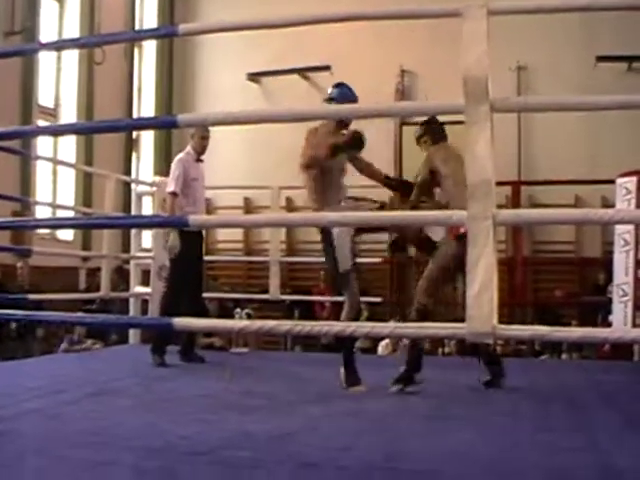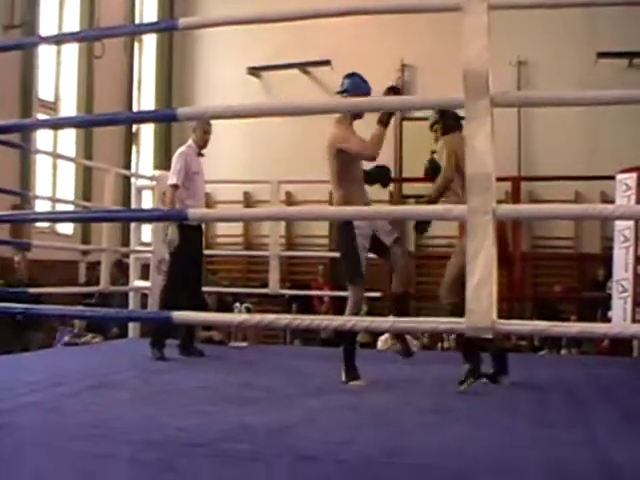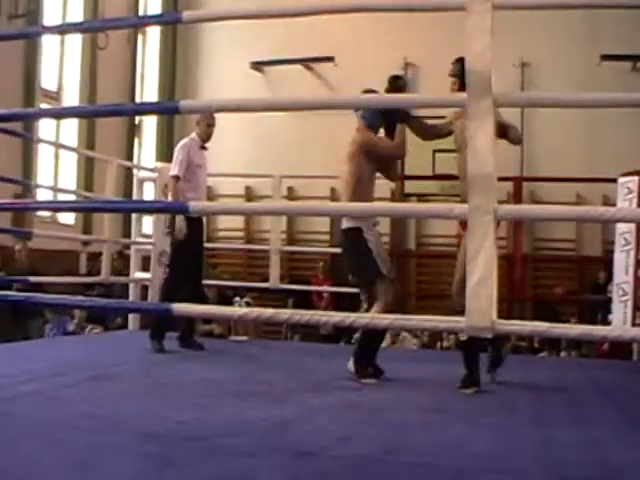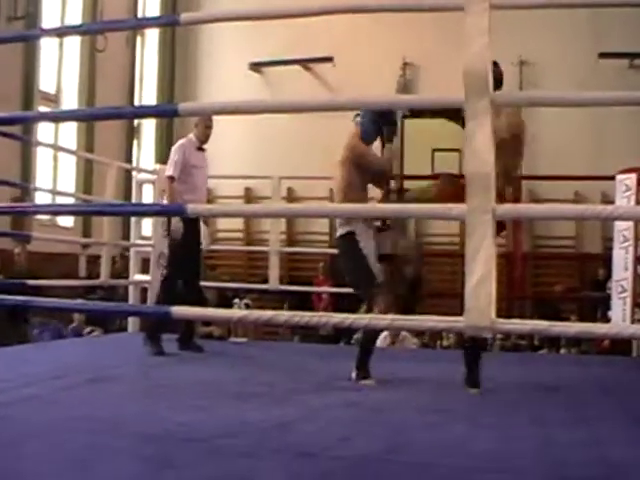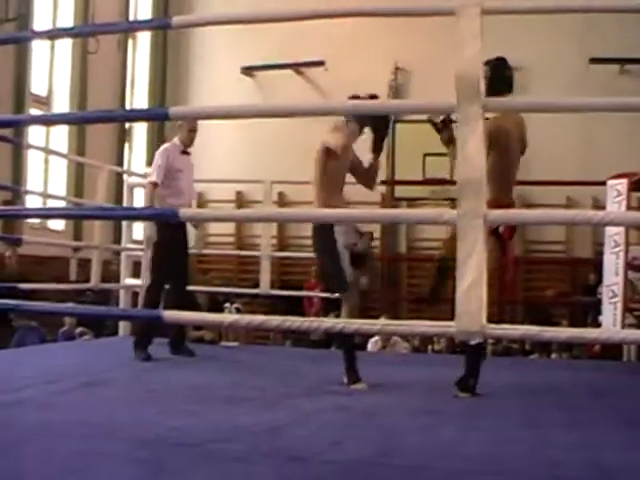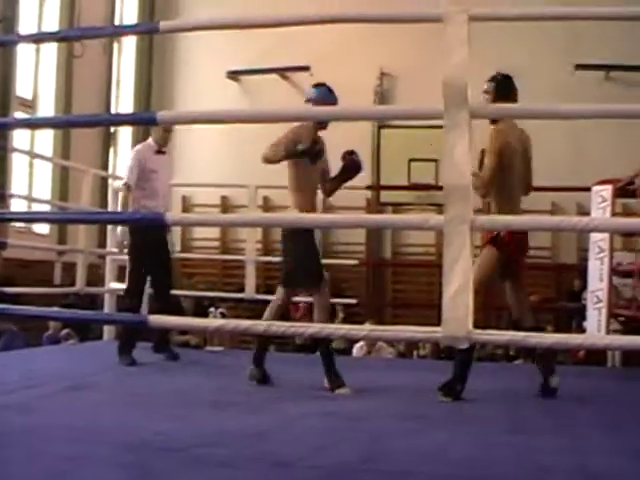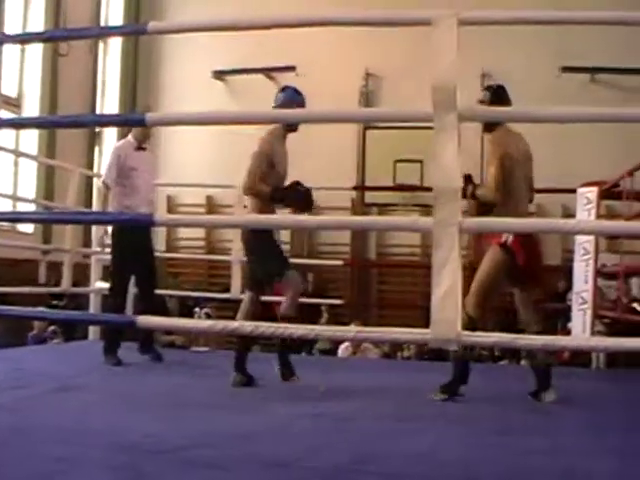
dt=0.2s
person 1, frame 1
left shoulder: (433, 153)
right shoulder: (455, 156)
left elbow: (417, 197)
left hip: (464, 228)
left knee: (424, 291)
left ankle: (411, 366)
right ankle: (495, 369)
person 1, frame 2
left shoulder: (452, 145)
right shoulder: (466, 145)
left elbow: (443, 184)
left wrist: (424, 202)
left knee: (449, 290)
left ankle: (473, 362)
right ankle: (500, 366)
person 1, frame 3
right shoulder: (460, 116)
left elbow: (514, 136)
right hip: (472, 202)
left knee: (461, 291)
right knee: (467, 287)
left ankle: (472, 373)
right ankle: (497, 350)
person 1, frame 4
left shoulder: (510, 115)
right shoulder: (496, 114)
left elbow: (496, 142)
left wrist: (464, 119)
left hip: (496, 201)
left ankle: (472, 370)
person 1, frame 5
left shoulder: (495, 121)
right shoulder: (517, 121)
left wrist: (447, 135)
left hip: (495, 211)
right hip: (501, 207)
right knee: (447, 256)
left ankle: (470, 378)
person 1, frame 6
left shoulder: (498, 134)
right shoulder: (522, 136)
left elbow: (483, 186)
left wrist: (468, 169)
left hip: (502, 232)
right hip: (517, 228)
right knee: (519, 306)
left ankle: (457, 381)
right ankle: (549, 376)
person 1, frame 7
left shoulder: (497, 141)
right shoulder: (521, 142)
left elbow: (495, 194)
left wrist: (472, 189)
right wrist: (485, 201)
left hip: (509, 233)
right hip: (524, 232)
left knee: (474, 303)
right knee: (528, 312)
left ankle: (458, 379)
right ankle: (544, 385)
person 2, frame 1
left shoulder: (339, 140)
right shoulder: (315, 135)
left elbow: (364, 166)
right elbow: (306, 164)
left wrist: (393, 182)
right wrist: (335, 146)
left hip: (345, 212)
right knee: (352, 297)
right ankle: (349, 370)
person 2, frame 2
left shoulder: (348, 130)
right shoulder: (340, 132)
right elbow: (370, 152)
right wrist: (383, 120)
right hip: (351, 221)
left knee: (401, 259)
right knee: (358, 294)
left ankle: (399, 329)
right ankle: (348, 366)
person 2, frame 3
left shoulder: (368, 142)
right shoulder: (363, 138)
left elbow: (392, 171)
right elbow: (399, 152)
right wrist: (400, 123)
left hip: (366, 227)
right hip: (356, 230)
left knee: (376, 296)
right knee: (386, 295)
left ankle: (369, 360)
right ankle: (359, 361)
person 2, frame 4
left shoulder: (362, 151)
right shoulder: (355, 148)
left elbow: (384, 183)
right elbow: (388, 170)
left wrist: (385, 140)
right wrist: (388, 139)
left hip: (363, 229)
right hip: (352, 234)
right knee: (381, 301)
right ankle: (361, 367)
person 2, frame 5
left shoulder: (347, 145)
right shoulder: (333, 135)
left elbow: (369, 181)
right elbow: (342, 147)
left wrist: (377, 146)
right wrist: (357, 123)
left hip: (341, 222)
right hip: (328, 226)
right knee: (350, 296)
right ankle: (351, 371)
person 2, frame 6
left shoulder: (319, 143)
right shoulder: (298, 134)
left elbow: (327, 188)
right elbow: (268, 155)
left wrist: (345, 172)
right wrist: (298, 153)
left hip: (304, 227)
right hip: (299, 227)
left knee: (285, 293)
right knee: (322, 296)
left ankle: (257, 364)
right ankle: (331, 375)
person 2, frame 7
left shoulder: (280, 144)
right shoulder: (269, 142)
right elbow: (248, 185)
left wrist: (291, 195)
right wrist: (281, 198)
left hip: (261, 227)
right hip: (258, 227)
left knee: (253, 297)
right knee: (294, 285)
left ankle: (240, 369)
right ankle: (284, 362)
person 3, frame 1
left shoulder: (199, 166)
right shoulder: (181, 161)
right elbow: (171, 197)
right wrist: (172, 233)
left hip: (196, 232)
right hip: (183, 232)
left knee: (194, 291)
right knee: (175, 289)
left ankle: (188, 348)
right ankle: (158, 348)
person 3, frame 2
left shoulder: (198, 159)
right shoulder: (183, 155)
right elbow: (172, 189)
right wrist: (171, 225)
left hip: (195, 226)
right hip: (182, 226)
left knee: (193, 285)
right knee: (174, 283)
left ankle: (187, 341)
right ankle: (157, 342)
person 3, frame 3
left shoulder: (202, 152)
right shoulder: (185, 147)
right elbow: (174, 180)
right wrist: (178, 216)
left hip: (195, 219)
right hip: (183, 218)
left knee: (194, 277)
right knee: (175, 274)
left ankle: (187, 335)
right ankle: (157, 334)
person 3, frame 4
left shoulder: (203, 156)
right shoulder: (182, 147)
right elbow: (170, 181)
right wrist: (175, 216)
left hip: (193, 220)
right hip: (180, 218)
left knee: (192, 279)
right knee: (173, 275)
left ankle: (186, 337)
right ankle: (153, 335)
person 3, frame 5
left shoulder: (188, 159)
right shoulder: (166, 152)
right elbow: (153, 187)
left wrist: (197, 227)
right wrist: (153, 224)
left hip: (179, 225)
right hip: (165, 223)
left knee: (180, 283)
right knee: (158, 282)
left ankle: (177, 341)
right ankle: (141, 343)
person 3, frame 6
left shoulder: (166, 160)
right shoulder: (140, 153)
right elbow: (127, 189)
left wrist: (170, 229)
right wrist: (124, 225)
left hip: (159, 226)
right hip: (141, 225)
left knee: (164, 284)
right knee: (136, 286)
left ankle: (162, 341)
right ankle: (125, 347)
person 3, frame 7
left shoulder: (149, 157)
right shoulder: (120, 150)
right elbow: (107, 187)
left hip: (143, 225)
right hip: (124, 222)
left knee: (148, 283)
right knee: (119, 285)
left ankle: (147, 342)
right ankle: (110, 348)
